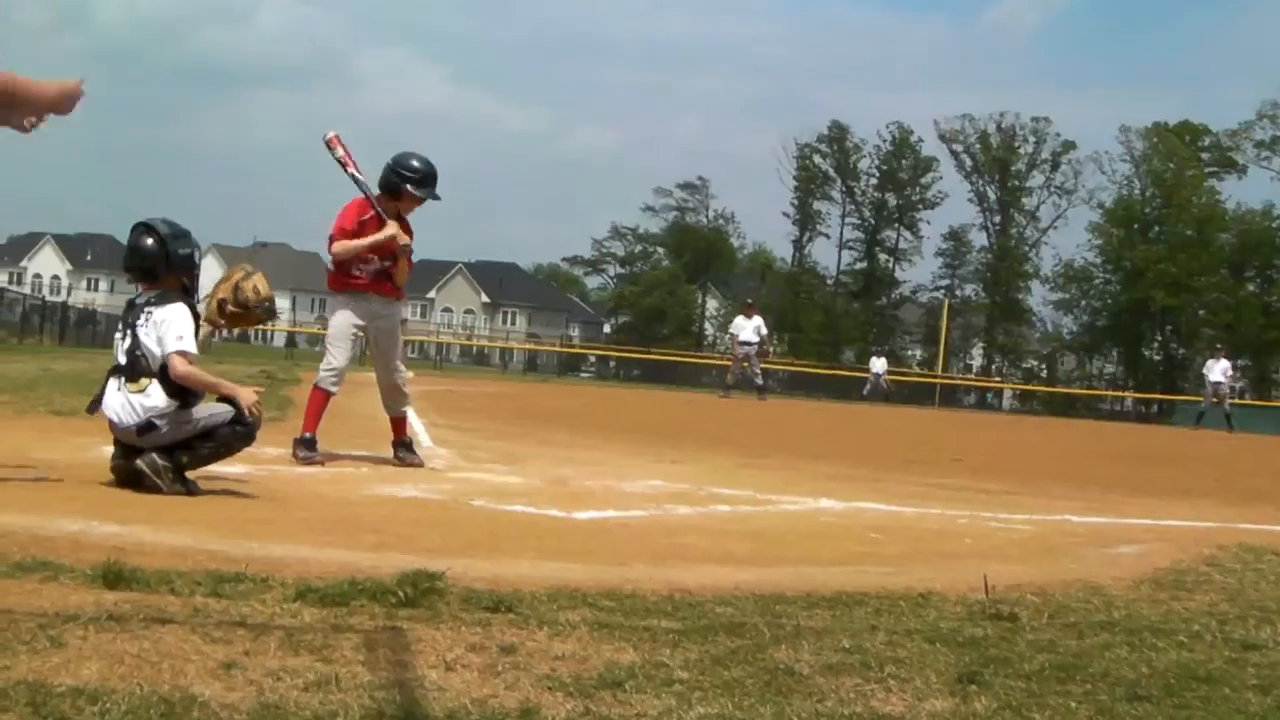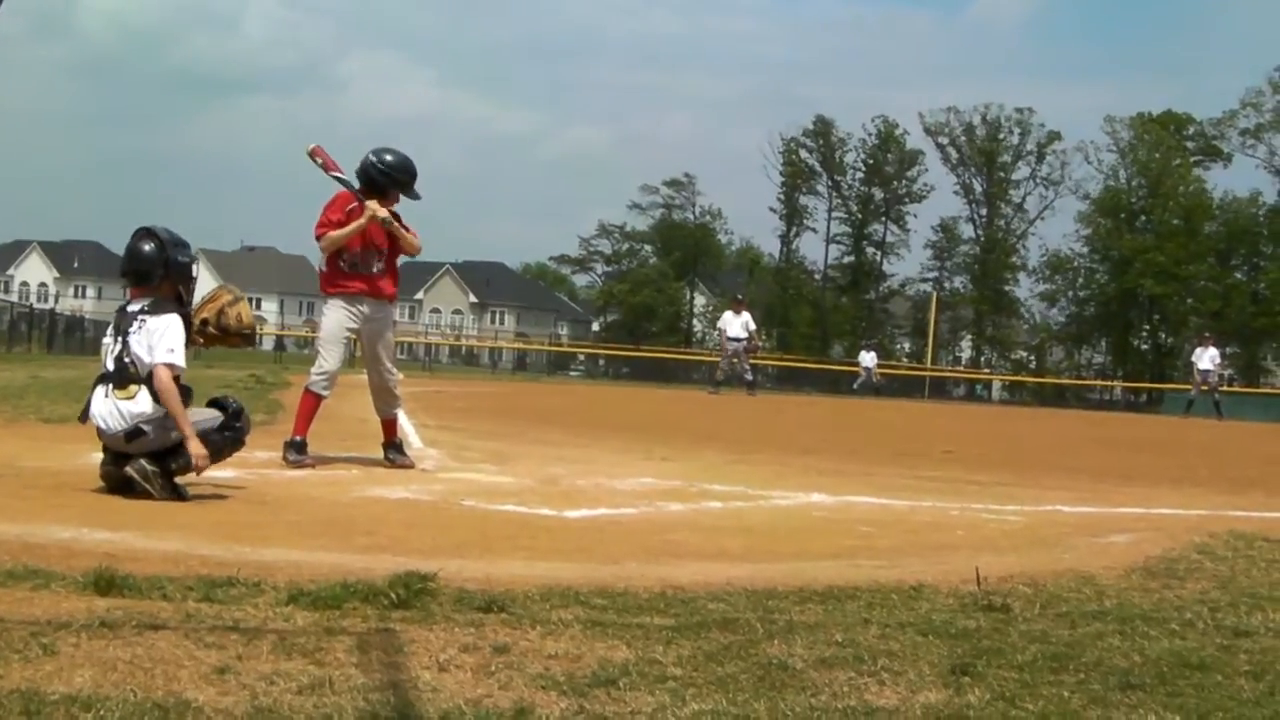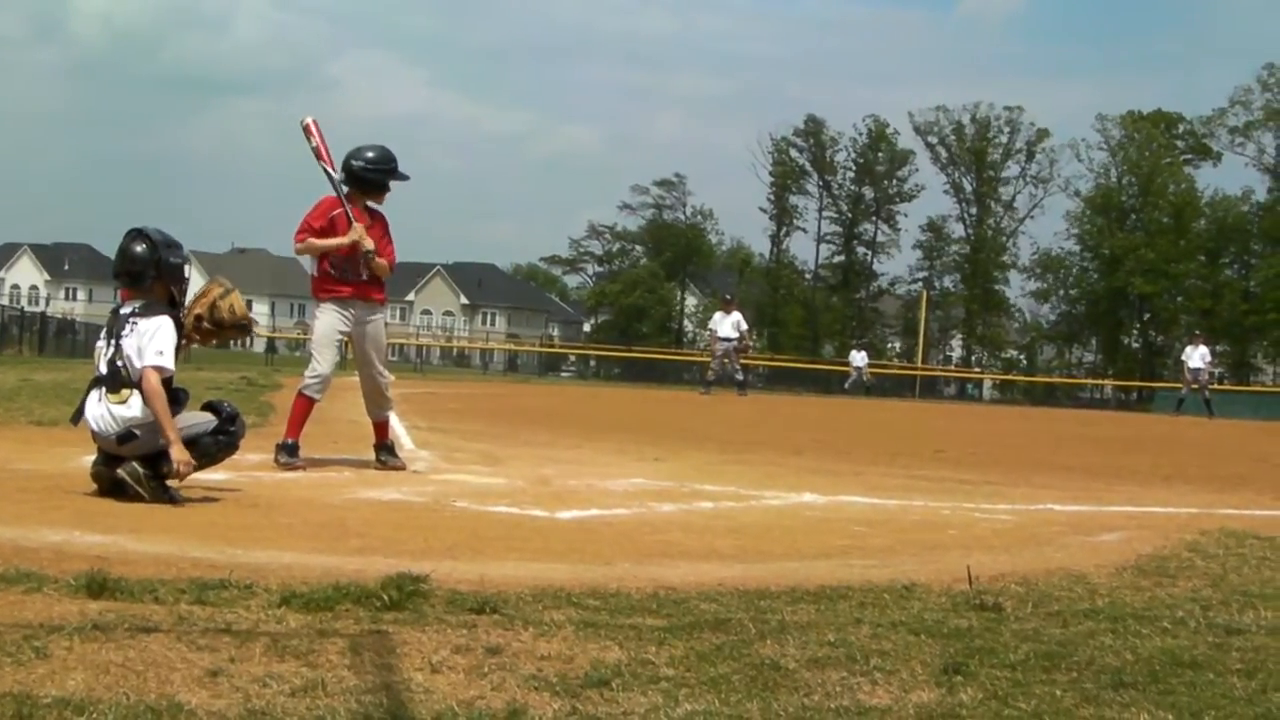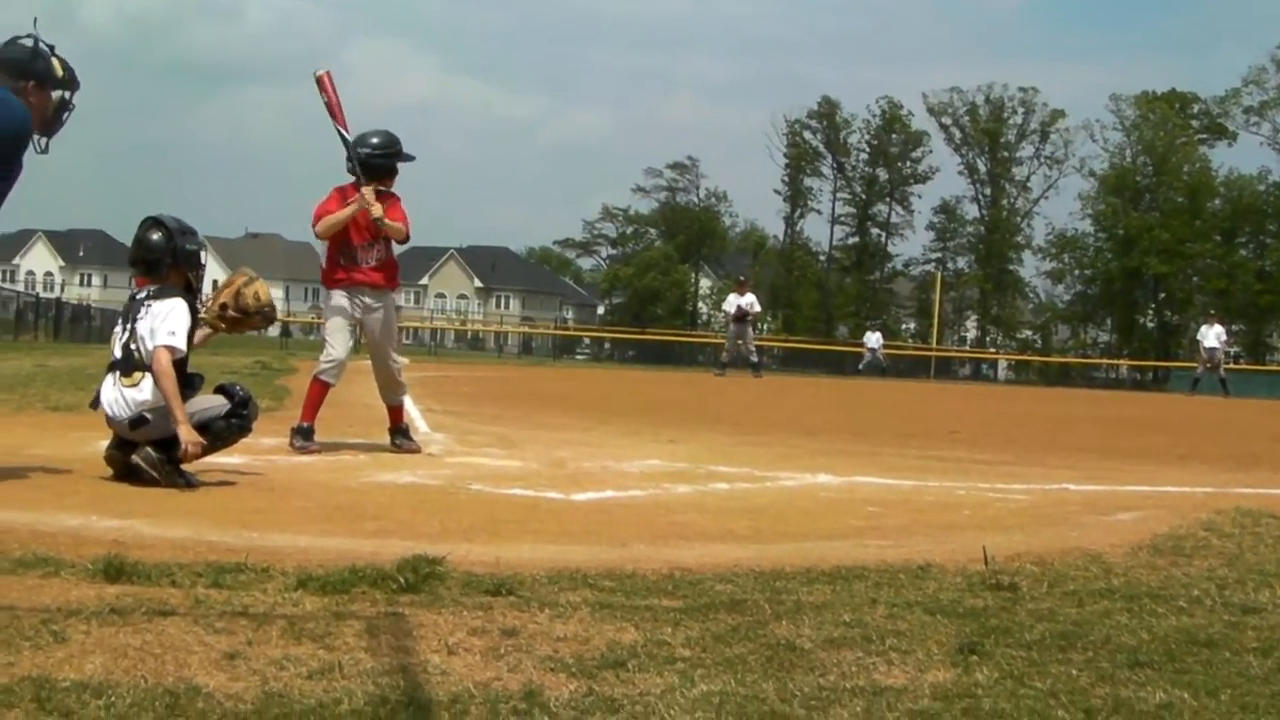
dt=1s
person 1, frame 1
left shoulder: (403, 227)
right shoulder: (359, 209)
left elbow: (399, 280)
right elbow: (337, 250)
left wrist: (403, 253)
right wrist: (380, 237)
left hip: (386, 305)
right hip: (350, 299)
left knee: (393, 374)
right knee: (334, 365)
left ankle: (401, 443)
right ankle: (306, 440)
person 1, frame 2
left shoulder: (389, 216)
right shoulder: (343, 201)
left elbow: (415, 249)
right elbow: (325, 243)
left wrist: (388, 224)
right wrist: (363, 220)
left hip: (379, 306)
right hip: (342, 301)
left knee: (385, 376)
right knee: (327, 368)
left ankle: (392, 445)
right ankle: (296, 443)
person 1, frame 3
left shoulder: (378, 221)
right shoulder: (330, 206)
left elbow: (385, 272)
right elbow: (301, 245)
left wrist: (370, 252)
right wrist: (345, 239)
left hip: (371, 309)
right hip: (334, 305)
left knee: (377, 379)
right knee: (320, 372)
left ankle: (384, 447)
right ankle: (288, 445)
person 1, frame 4
left shoulder: (391, 201)
right shoulder: (342, 195)
left elbow: (401, 234)
right elbow: (320, 231)
left wrist: (379, 218)
right wrist: (356, 207)
left hip: (380, 295)
right hip: (343, 292)
left knee: (388, 364)
right knee: (335, 356)
left ankle: (398, 430)
right ankle: (303, 429)
person 2, frame 1
left shoulder: (134, 307)
right shoulder: (175, 308)
right elbow: (180, 369)
right wrist: (236, 390)
left hip: (120, 419)
right hip: (149, 422)
right knee: (245, 419)
left ankle: (129, 455)
right ankle: (165, 463)
person 2, frame 2
left shoulder: (124, 314)
right shoulder: (167, 318)
right elbow: (162, 381)
right wrist: (191, 439)
left hip: (108, 426)
right hip: (137, 427)
right knee: (235, 422)
left ankle: (118, 461)
right ankle: (152, 468)
person 2, frame 3
left shoulder: (118, 316)
right shoulder: (159, 320)
right elbow: (150, 382)
left wrist: (184, 337)
right wrist: (175, 444)
left hip: (101, 427)
right hip: (129, 431)
left knee: (176, 399)
right knee: (230, 426)
left ankle: (110, 464)
right ankle: (145, 472)
person 2, frame 4
left shoulder: (137, 301)
right shoulder: (173, 303)
right elbow: (162, 362)
left wrist: (214, 328)
right wrist: (183, 424)
left hip: (117, 412)
right hip: (143, 415)
right knee: (242, 408)
left ankle: (126, 448)
right ankle: (159, 457)
